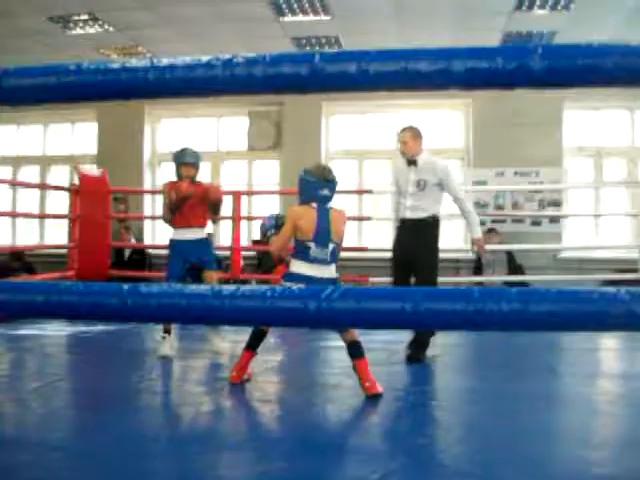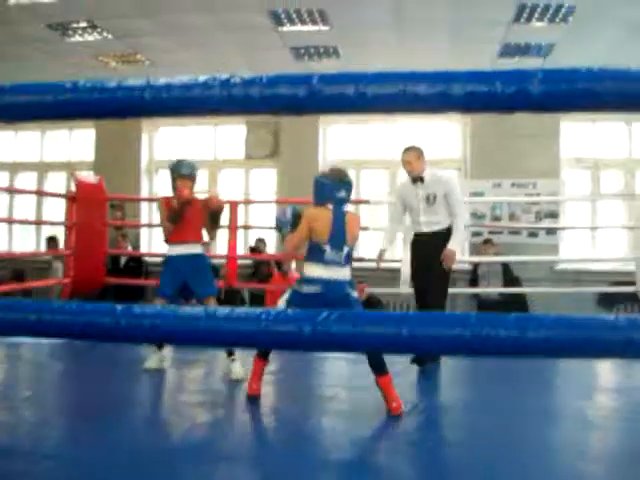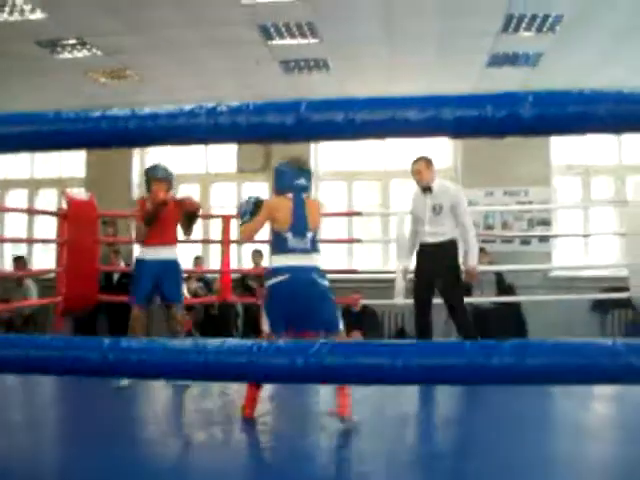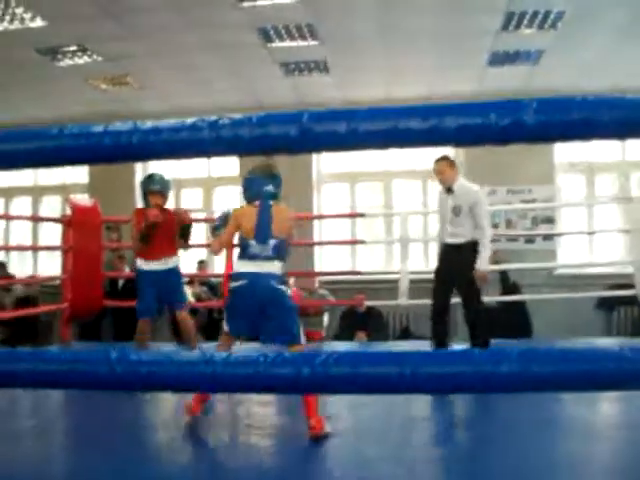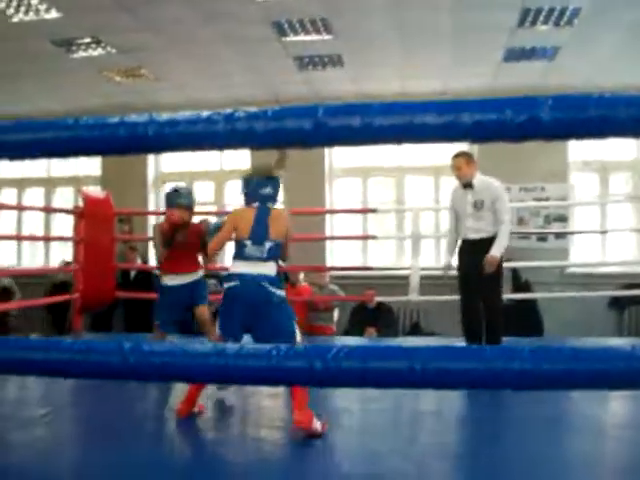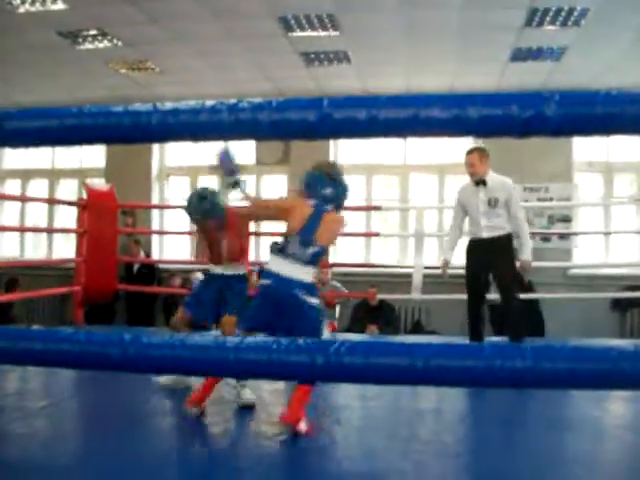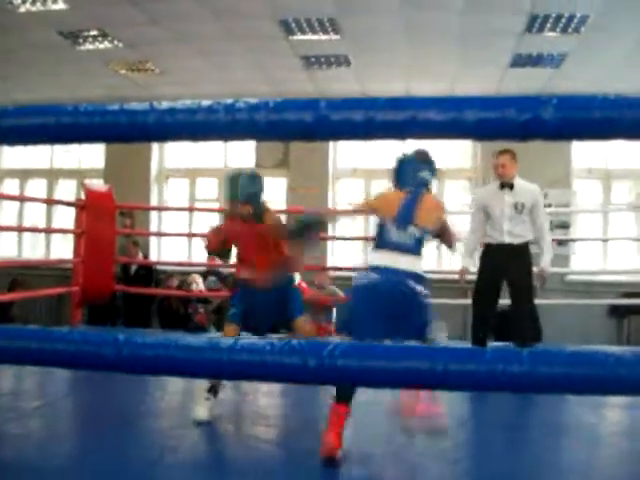
dt=0.3s
person 1, frame 1
left shoulder: (296, 213)
right shoulder: (340, 216)
left elbow: (276, 249)
left wrist: (272, 232)
left hip: (298, 282)
right hip: (327, 284)
right knee: (347, 329)
left ankle: (238, 370)
right ankle: (368, 382)
person 1, frame 2
left shoulder: (312, 214)
right shoulder: (354, 220)
left elbow: (290, 248)
left wrist: (286, 229)
left hip: (311, 287)
right hip: (342, 290)
left ankle: (255, 383)
right ankle: (392, 400)
person 1, frame 3
left shoulder: (273, 204)
right shoulder: (315, 206)
left elbow: (246, 235)
left wrist: (246, 216)
left hip: (282, 279)
right hip: (313, 279)
right knee: (335, 339)
left ankle: (249, 406)
right ankle: (343, 401)
person 1, frame 4
left shoulder: (239, 213)
right shoulder: (287, 215)
left elbow: (216, 248)
left wrist: (220, 228)
left hip: (242, 286)
right hip: (273, 287)
left knee: (225, 343)
right knee: (297, 352)
left ankle: (199, 401)
right ankle: (315, 422)
person 1, frame 5
left shoulder: (238, 214)
right shoulder: (283, 218)
left elbow: (211, 250)
left wrist: (221, 232)
left hip: (237, 285)
right hip: (268, 287)
right ankle: (302, 416)
person 1, frame 6
left shoulder: (295, 204)
right shoulder: (336, 221)
left elbow: (254, 207)
left hip: (272, 282)
right hip: (301, 290)
right ankle: (295, 415)
person 1, frame 7
left shoulder: (388, 197)
right shoulder: (435, 206)
left elbow: (355, 209)
right elbow: (451, 242)
left hip: (373, 280)
right hip: (409, 284)
left ankle: (332, 438)
person 2, frame 1
left shoulder: (204, 189)
right shoulder: (169, 187)
left elbow: (214, 218)
right elbow: (167, 218)
left wrist: (216, 202)
right wrist: (176, 201)
left hip: (200, 241)
right hip: (179, 243)
left knee: (213, 284)
right ankle: (166, 337)
person 2, frame 2
left shoulder: (199, 205)
right shoulder: (166, 203)
left elbow: (211, 234)
right elbow: (168, 232)
left wrist: (216, 214)
right wrist: (177, 207)
left hip: (197, 258)
right hip: (174, 259)
left knee: (211, 308)
right knee: (161, 306)
left ankle: (232, 358)
right ankle: (159, 353)
person 2, frame 3
left shoulder: (176, 204)
right shoulder: (143, 204)
left elbow: (187, 233)
right elbow: (139, 237)
left wrist: (191, 216)
right wrist: (151, 212)
left hip: (169, 263)
right hip: (146, 262)
left knee: (176, 312)
right knee: (138, 312)
person 2, frame 4
left shoulder: (173, 215)
right shoulder: (138, 215)
left elbow: (183, 244)
right elbow: (136, 248)
left wrist: (185, 227)
right wrist: (146, 229)
left hip: (170, 271)
right hip: (147, 273)
left knee: (184, 318)
right knee: (144, 322)
person 2, frame 5
left shoulder: (197, 229)
right shoulder: (160, 227)
right elbow: (161, 257)
left wrist: (205, 235)
right wrist: (170, 232)
left hip: (194, 281)
right hip: (170, 285)
left knee: (203, 316)
right knee: (160, 334)
person 2, frame 6
left shoulder: (238, 217)
right shoulder: (203, 226)
right elbow: (205, 256)
left hip: (235, 278)
right hip: (212, 276)
left knee: (228, 327)
right knee: (179, 322)
left ankle: (241, 384)
person 2, frame 7
left shoulder: (272, 220)
right shoulder: (231, 219)
left elbow: (294, 259)
right elbow: (221, 252)
left wrist: (272, 277)
right wrist: (215, 248)
left hip: (279, 281)
right hip: (248, 284)
left knee: (308, 332)
right knee: (229, 338)
right ankle: (211, 396)
person 3, frame 1
left shoulder: (438, 167)
right shoulder: (398, 168)
left elbow: (460, 198)
left wrist: (475, 231)
right wrist: (397, 231)
left hip: (425, 228)
right hip: (404, 228)
left knee: (425, 286)
right knee: (400, 284)
left ankle: (420, 344)
right ankle: (424, 330)
person 3, frame 2
left shoulder: (443, 181)
right shoulder: (403, 188)
left elbow: (459, 214)
right elbow: (396, 219)
left wrist: (453, 246)
right wrist: (385, 247)
left hip: (440, 240)
right hip: (420, 242)
left knee: (436, 297)
right knee: (422, 296)
person 3, frame 3
left shoulder: (452, 192)
right shoulder: (416, 197)
left elbow: (467, 226)
left wrist: (471, 261)
right wrist: (406, 261)
left hip: (446, 252)
right hip: (425, 253)
left knee: (455, 304)
right knee: (421, 307)
person 3, frame 4
left shoulder: (474, 192)
right shoulder: (442, 195)
left elbow: (485, 229)
left wrist: (482, 264)
right wrist: (439, 259)
left hip: (466, 252)
right hip: (447, 252)
left knee: (472, 305)
right knee: (439, 305)
left ankle: (481, 350)
right ankle: (440, 350)
person 3, frame 5
left shoulder: (494, 187)
right shoulder: (456, 193)
left elbow: (505, 223)
left wrist: (496, 252)
right wrist: (448, 257)
left hip: (487, 247)
right hip: (467, 249)
left knee: (491, 301)
right knee: (468, 303)
left ankle: (493, 347)
right ankle: (474, 346)
person 3, frame 6
left shoulder: (506, 185)
right shoulder: (464, 192)
left elbow: (519, 220)
right elbow: (456, 225)
left wrist: (525, 253)
right wrist: (447, 254)
left hip: (501, 246)
right hip: (476, 247)
left knee: (509, 299)
right knee: (474, 301)
left ankle: (517, 343)
right ankle: (475, 345)
person 3, frame 7
left shoulder: (532, 192)
right shoulder: (484, 194)
left elbow: (542, 227)
right elbow: (475, 229)
left wrist: (544, 261)
right wrist: (466, 261)
left hip: (519, 254)
right hip: (492, 253)
left knee: (524, 308)
right knee: (482, 305)
left ankle: (527, 348)
right ankle: (478, 347)
